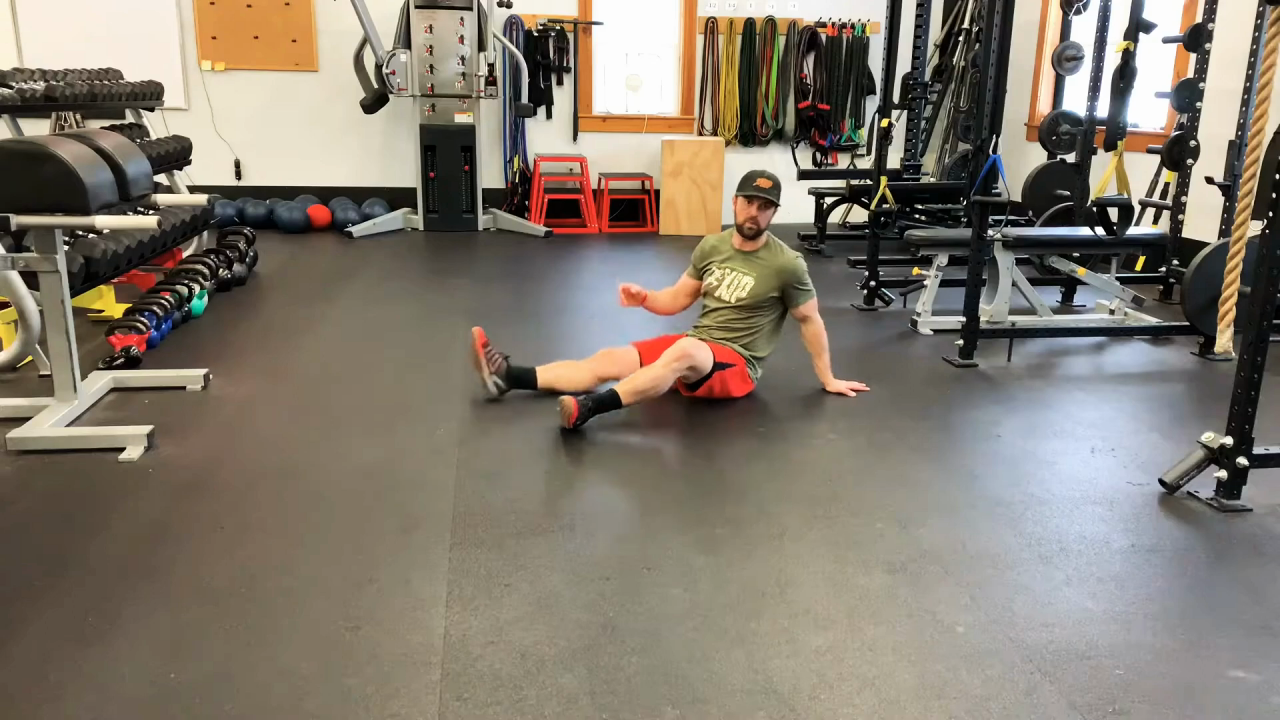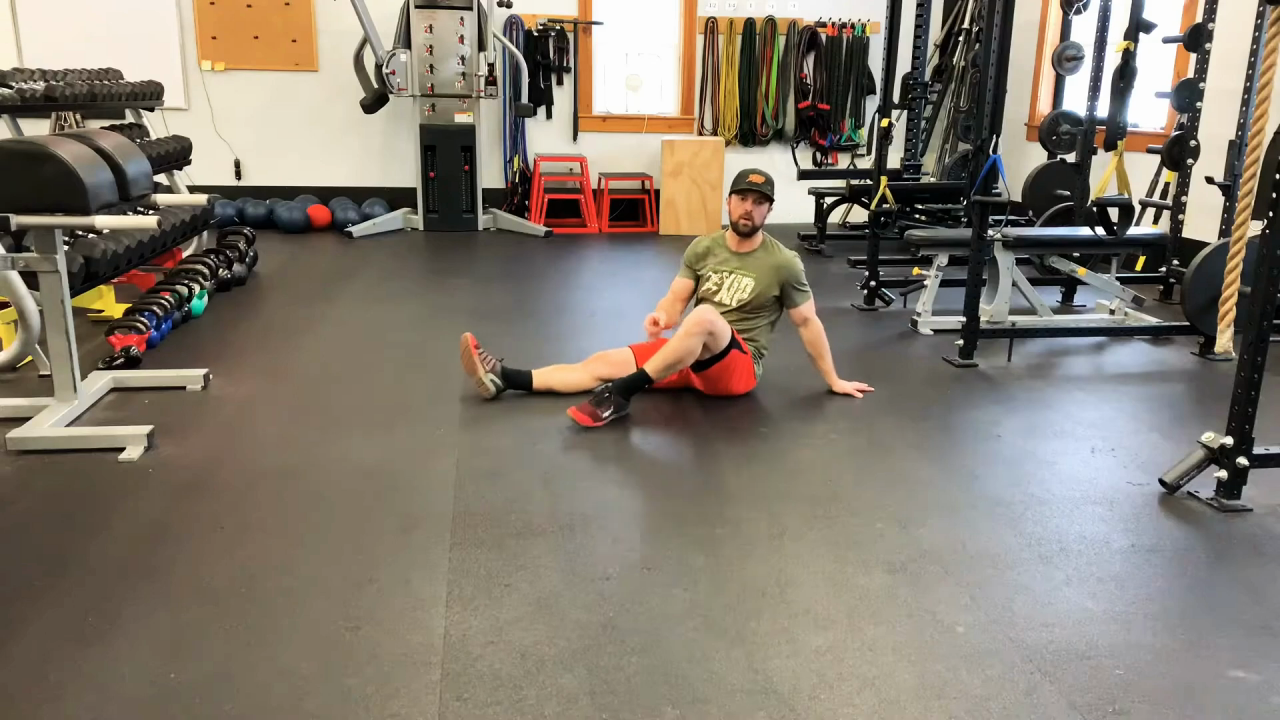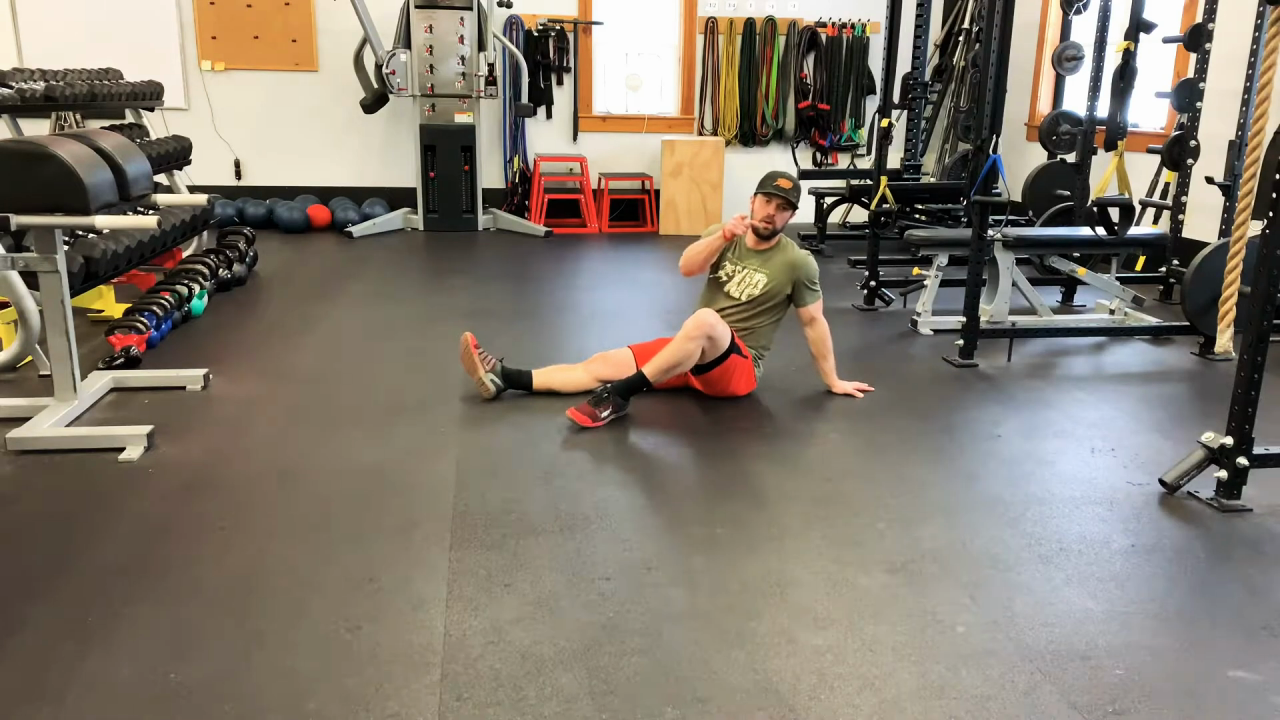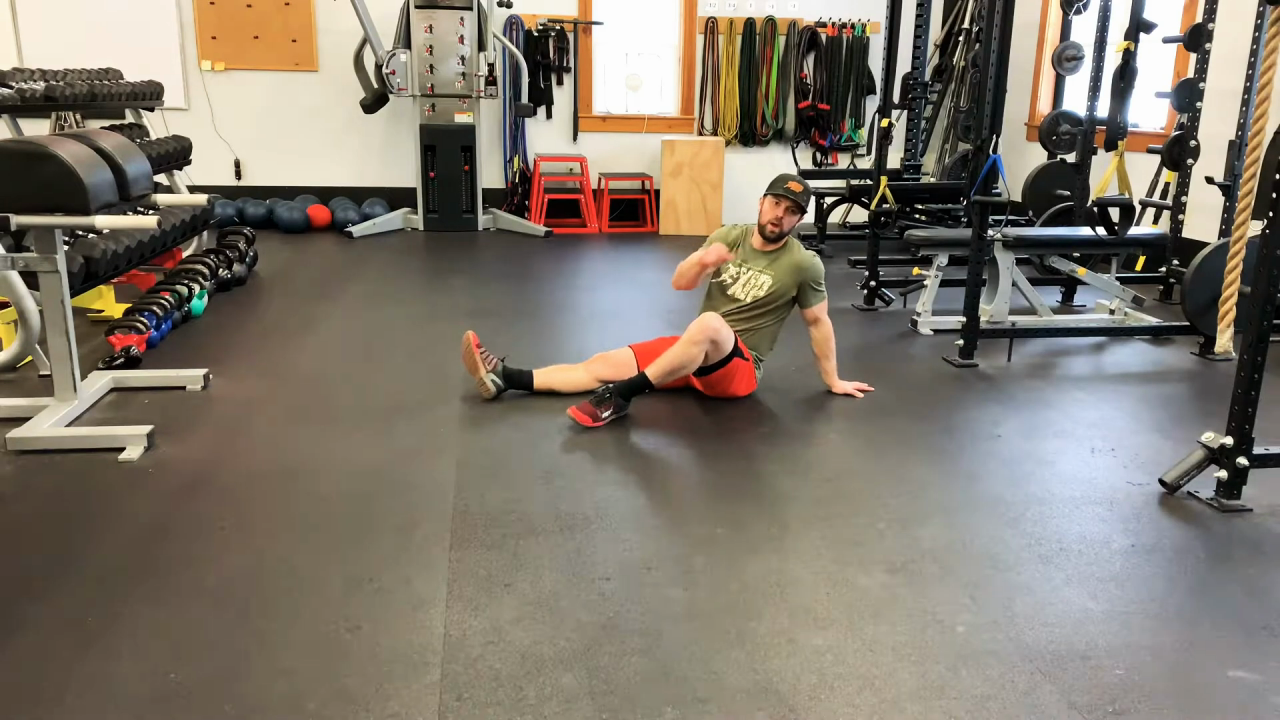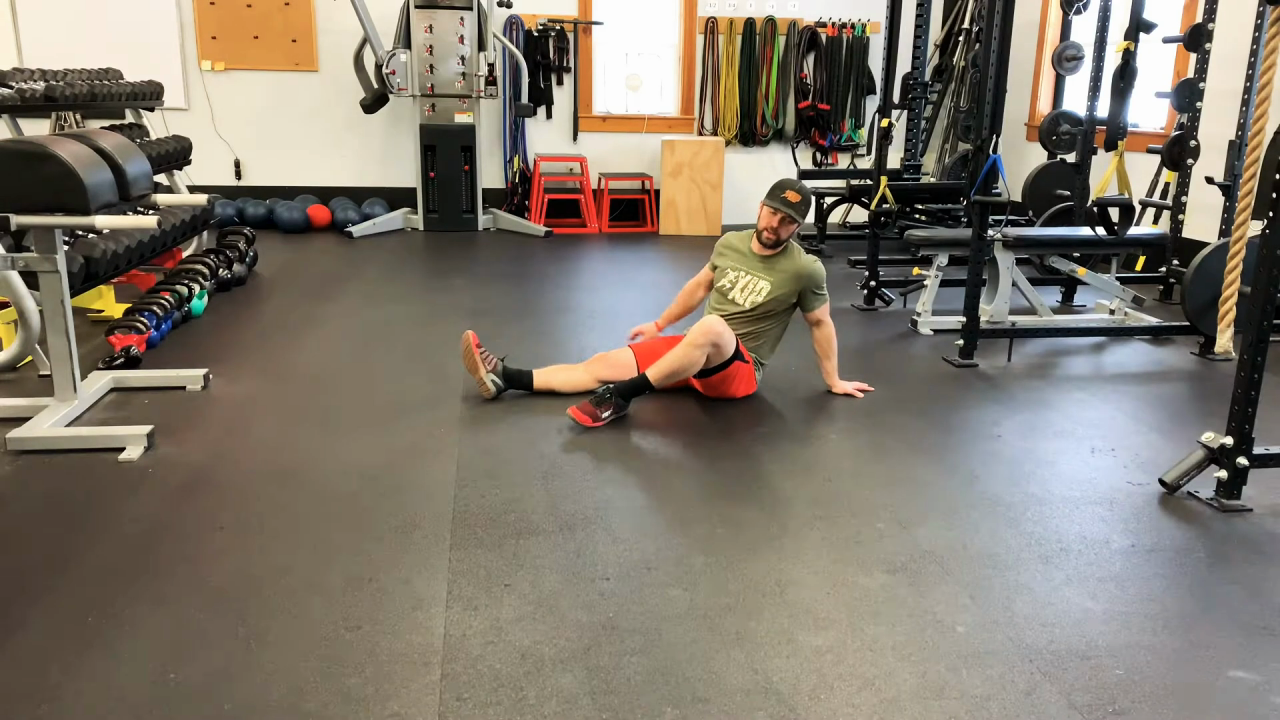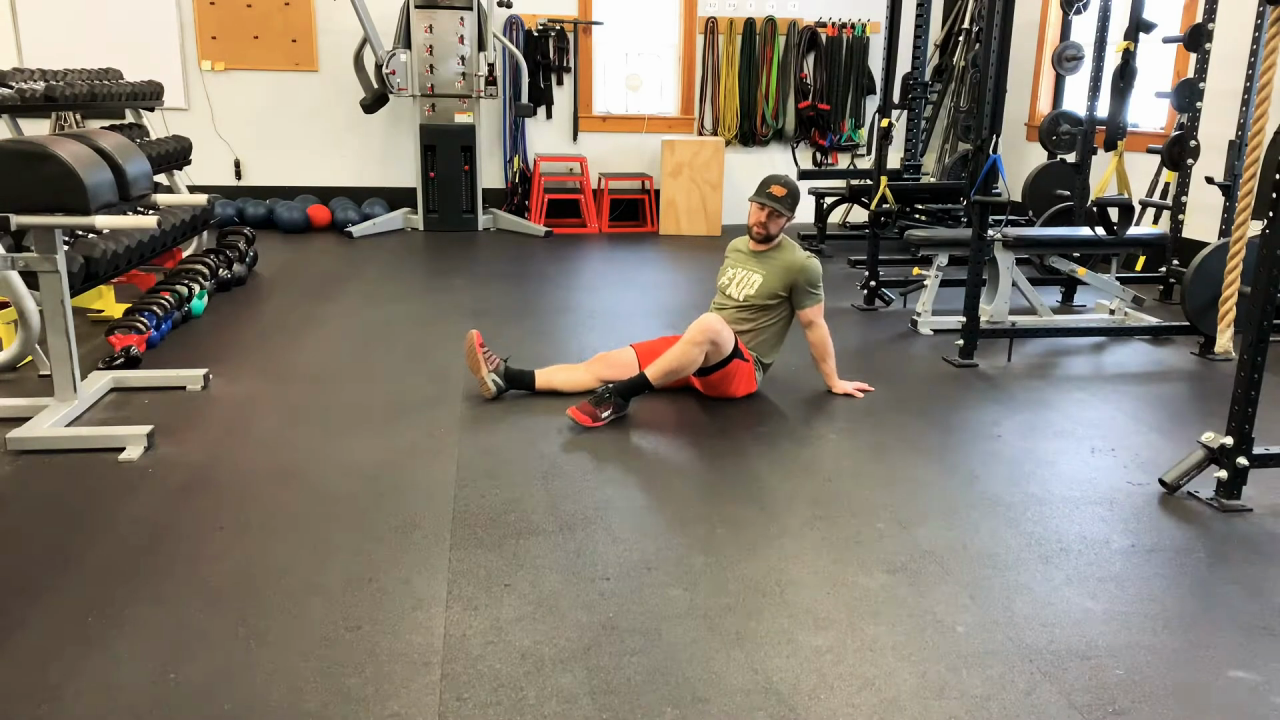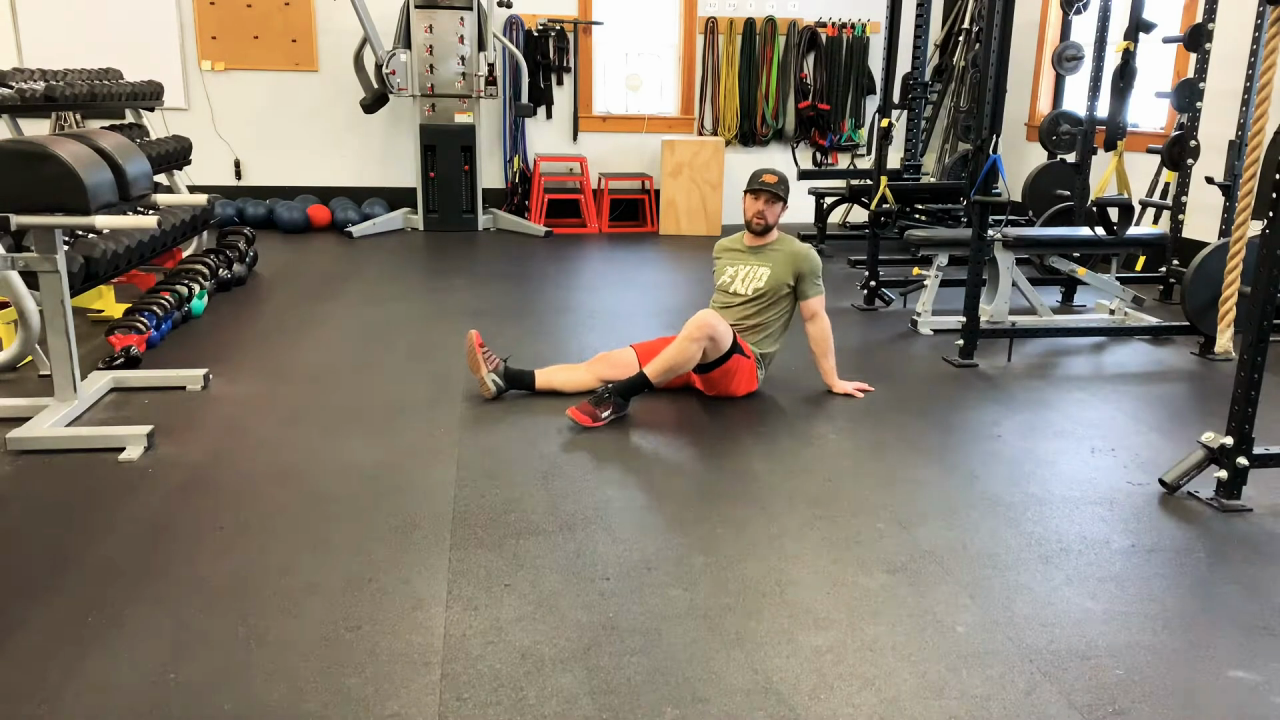
dt=0.3s
person 1, frame 1
left shoulder: (788, 265)
right shoulder: (711, 246)
left elbow: (809, 319)
right elbow: (679, 298)
left wrist: (828, 379)
right wrist: (645, 298)
left hip: (735, 368)
right hip: (692, 353)
left knee: (685, 349)
right knee: (605, 361)
left ankle: (589, 408)
right ankle: (508, 377)
person 1, frame 2
left shoulder: (784, 264)
right shoulder: (703, 248)
left elbow: (807, 322)
right elbow: (676, 300)
left wrist: (833, 380)
right wrist: (660, 317)
left hip: (736, 365)
right hip: (691, 355)
left knee: (705, 316)
right knee: (601, 364)
left ankle: (621, 395)
right ankle: (503, 378)
person 1, frame 3
left shoulder: (797, 263)
right shoulder: (724, 234)
left elbow: (814, 321)
right elbow: (686, 267)
left wrist: (833, 380)
right wrist: (724, 235)
left hip: (736, 366)
right hip: (691, 353)
left knee: (704, 319)
right knee: (601, 364)
left ankle: (619, 396)
right ankle: (503, 378)
person 1, frame 4
left shoulder: (803, 264)
right shoulder: (728, 238)
left elbow: (818, 322)
right elbow: (680, 282)
left wrist: (833, 380)
right wrist: (705, 259)
left hip: (738, 367)
right hip: (692, 352)
left knee: (708, 324)
right knee: (603, 364)
left ankle: (621, 396)
right ankle: (505, 378)
person 1, frame 5
left shoulder: (804, 270)
right shoulder: (730, 243)
left elbow: (821, 323)
left wrist: (833, 380)
right wrist: (659, 324)
left hip: (738, 368)
right hip: (694, 351)
left knee: (711, 327)
right knee: (602, 363)
left ankle: (621, 396)
right ankle: (504, 378)
person 1, frame 6
left shoulder: (799, 265)
right shoulder: (736, 247)
left elbow: (813, 324)
left wrist: (834, 381)
left hip: (739, 368)
right hip: (695, 353)
left knee: (708, 325)
right knee: (604, 363)
left ankle: (620, 396)
right ankle: (506, 379)
person 1, frame 7
left shoulder: (800, 257)
right shoulder: (724, 247)
left elbow: (815, 318)
left wrist: (833, 380)
left hip: (741, 366)
right hip: (694, 356)
left knee: (704, 321)
right knee: (605, 363)
left ankle: (620, 397)
right ankle: (506, 378)
